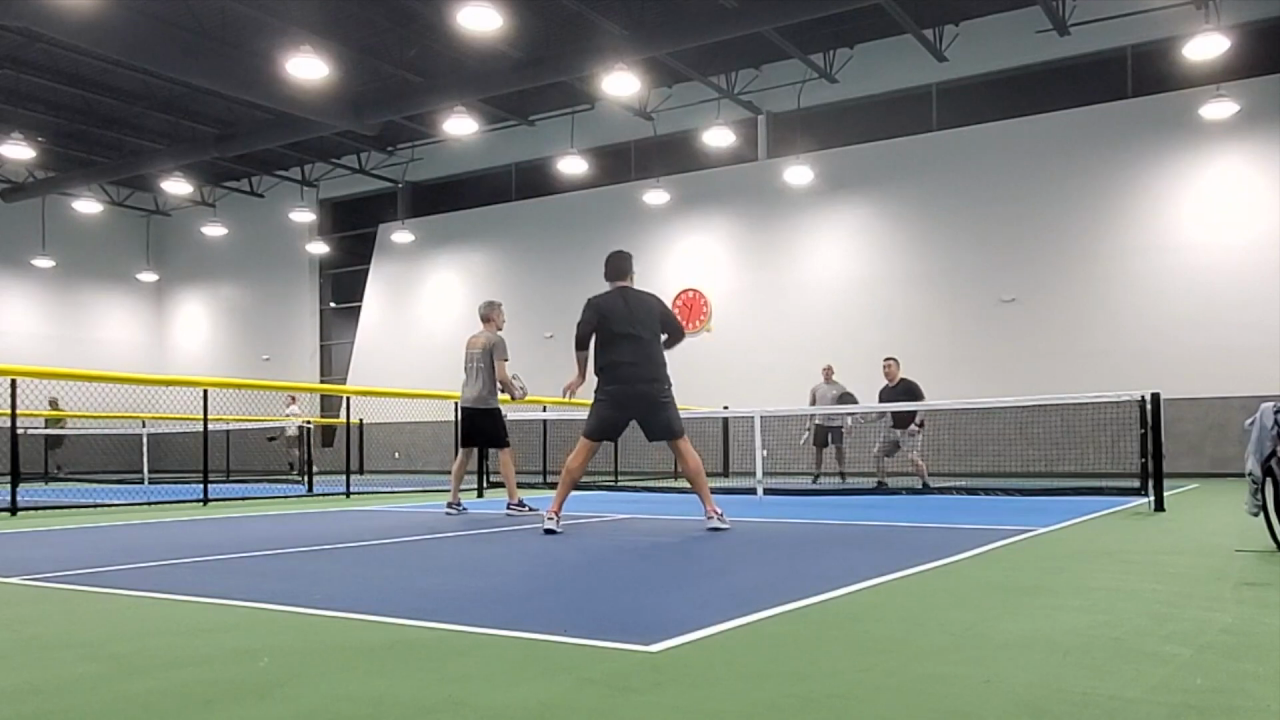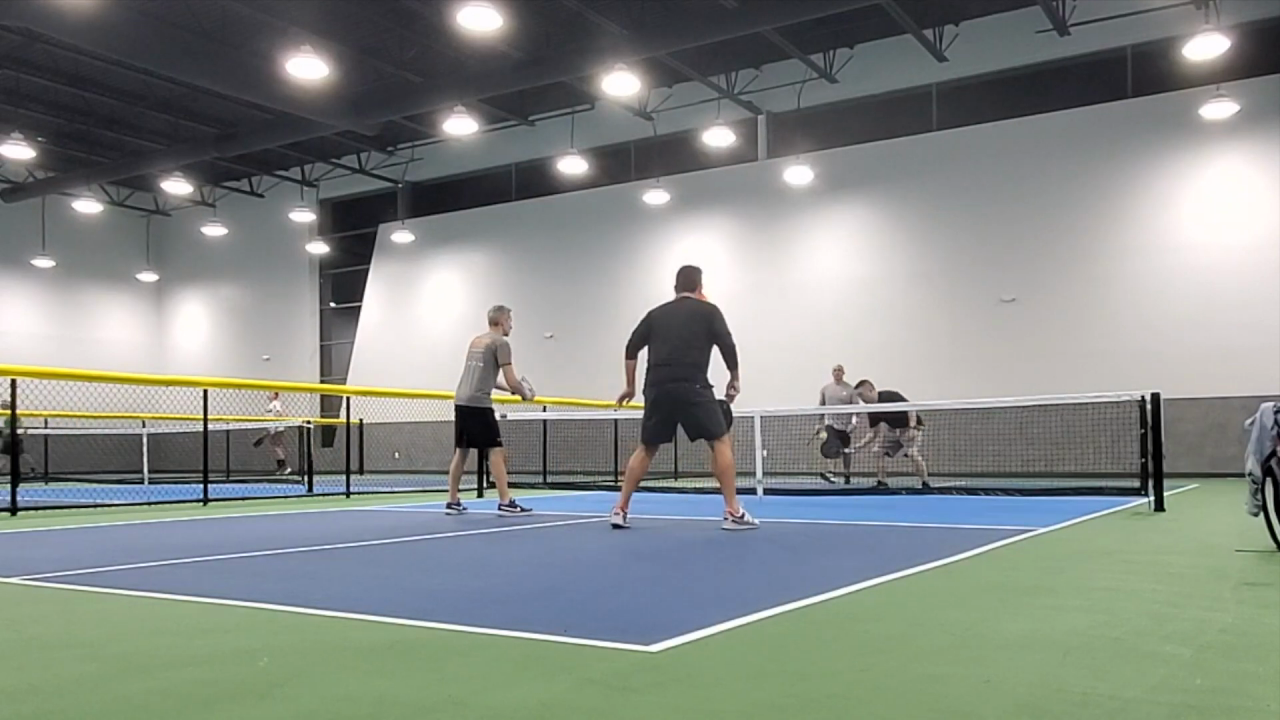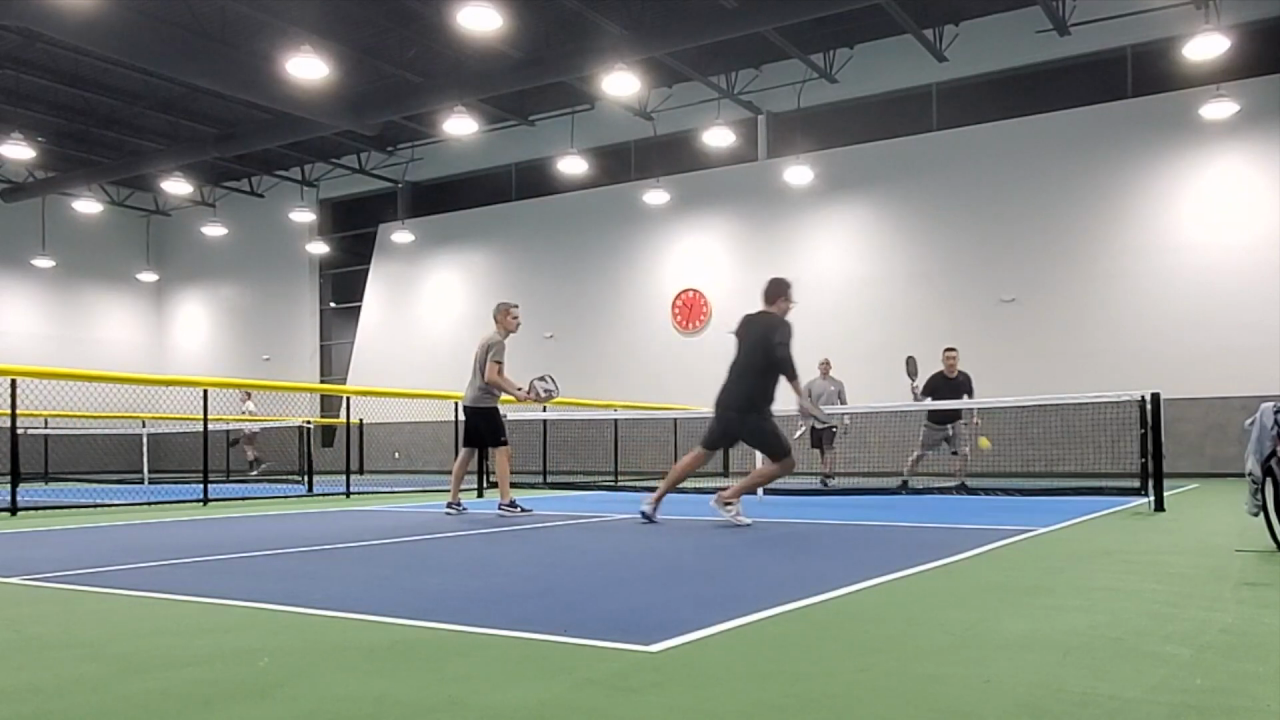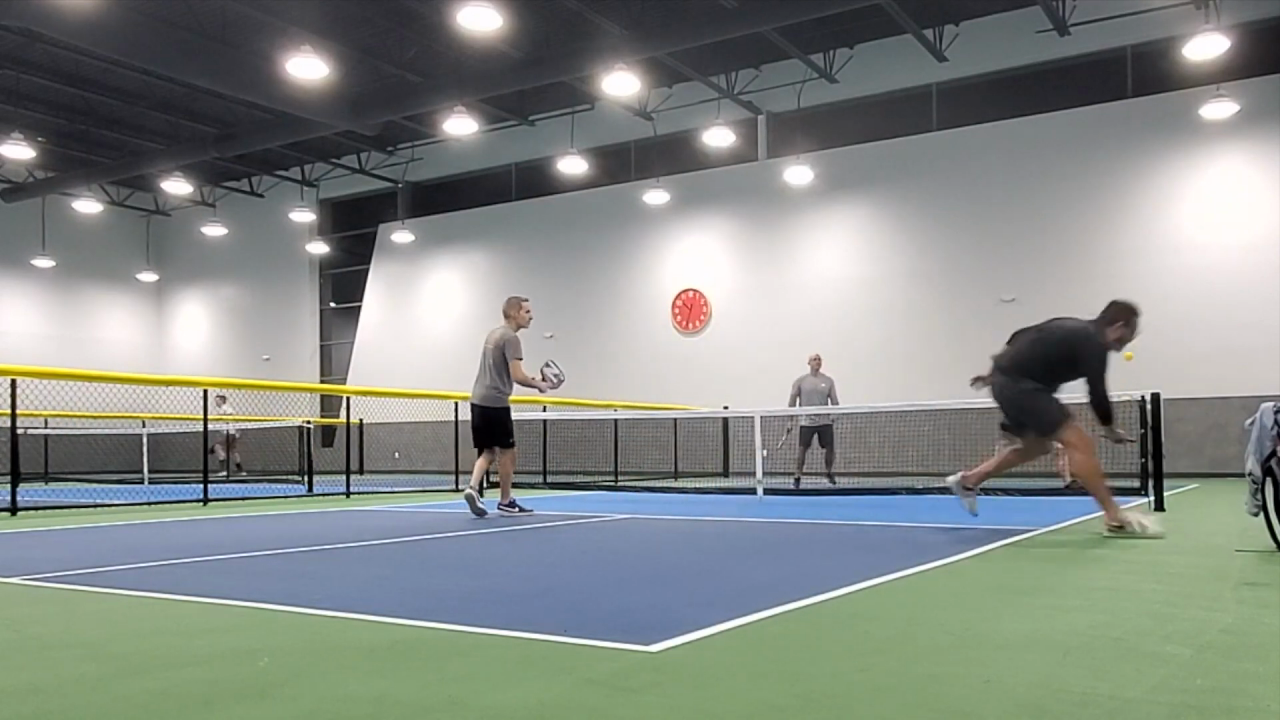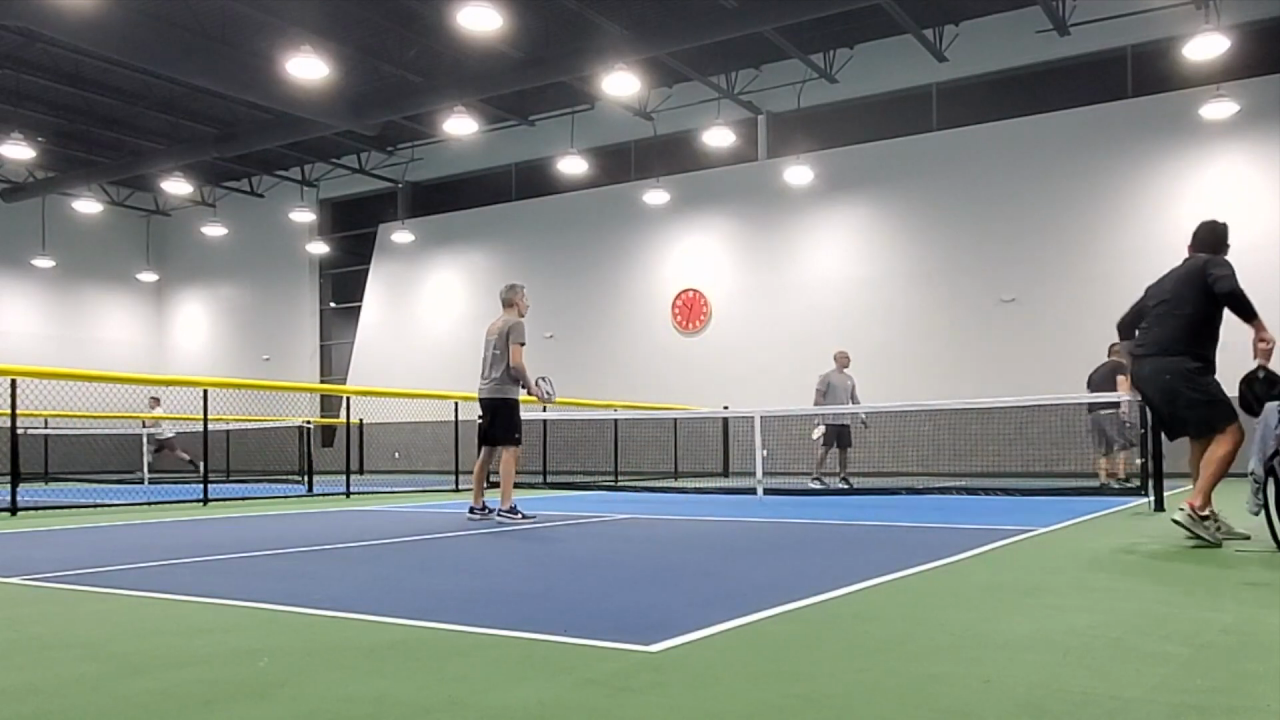
dt=0.7s
person 1, frame 1
left shoulder: (597, 304)
right shoulder: (651, 302)
left elbow: (582, 336)
right elbow: (678, 333)
left wrist: (580, 375)
left hip: (613, 389)
right hip: (654, 386)
left knee: (585, 448)
right knee: (681, 445)
left ankle: (554, 513)
right ankle: (712, 511)
person 1, frame 2
left shoulder: (657, 313)
right shoulder: (708, 311)
left elbow: (632, 347)
right elbow: (726, 345)
left wrist: (630, 386)
right wrist: (735, 379)
left hip: (656, 388)
right hip: (692, 386)
left knee: (646, 448)
right knee: (721, 442)
left ankle: (620, 509)
right ankle: (732, 512)
person 1, frame 3
left shoulder: (749, 321)
right shoulder: (779, 326)
right elbow: (782, 358)
right wrist: (800, 394)
left hip: (728, 403)
right hip: (750, 409)
left knee: (702, 454)
right knee: (784, 463)
left ankle: (654, 501)
right ankle: (728, 498)
person 1, frame 4
left shoulder: (1070, 327)
right shoulder: (1093, 343)
left elbow: (1019, 337)
right elbow: (1097, 395)
left wrist: (996, 370)
right wrist: (1111, 429)
left hip: (1006, 380)
right hip: (1017, 384)
left knee: (1033, 444)
right knee: (1077, 440)
left ankle: (967, 482)
right ankle: (1115, 518)
person 1, frame 5
left shoulder: (1165, 279)
right shoulder: (1215, 265)
left elbow: (1125, 325)
right elbow: (1230, 291)
left wrist: (1136, 361)
right wrist: (1260, 330)
left hip: (1144, 367)
right hip: (1178, 366)
left knee: (1204, 435)
right knee: (1229, 431)
left ankle: (1203, 516)
right ankle: (1195, 508)
person 2, frame 1
left shoulder: (471, 341)
right shoulder: (496, 341)
right elbow: (501, 376)
left wrist: (501, 388)
right wrist: (513, 391)
left hip: (467, 403)
right hip: (486, 405)
left knee: (465, 451)
right knee: (504, 451)
left ankle: (453, 501)
right ankle: (514, 502)
person 2, frame 2
left shoulder: (476, 341)
right shoulder: (500, 343)
right elbow: (511, 380)
left wrist: (514, 389)
right wrist: (525, 394)
left hip: (462, 401)
right hip: (478, 404)
left knee: (461, 451)
right knee: (495, 451)
left ankle: (453, 501)
right ankle: (505, 502)
person 2, frame 3
left shoulder: (490, 340)
right shoulder: (497, 342)
left elbow: (500, 376)
right elbow: (490, 378)
left wrist: (521, 390)
right wrist: (514, 393)
left hip: (472, 403)
right hip: (484, 404)
left knee: (467, 451)
right knee: (502, 451)
left ankle: (453, 501)
right ankle: (506, 502)
person 2, frame 4
left shoulder: (494, 334)
right shoulder: (511, 338)
right elbow: (516, 376)
left wrist: (531, 381)
right wrist: (538, 385)
left hip: (478, 400)
right hip: (495, 403)
left knee: (488, 453)
right knee: (507, 451)
left ankle: (473, 488)
right ankle: (506, 502)
person 2, frame 5
left shoulder: (493, 326)
right shoulder: (515, 324)
right elbow: (515, 362)
left wrist: (522, 383)
right wrist: (529, 384)
left hip: (487, 394)
right hip: (503, 395)
left knee: (486, 451)
right knee: (510, 450)
left ankle: (477, 506)
right ankle: (506, 508)
